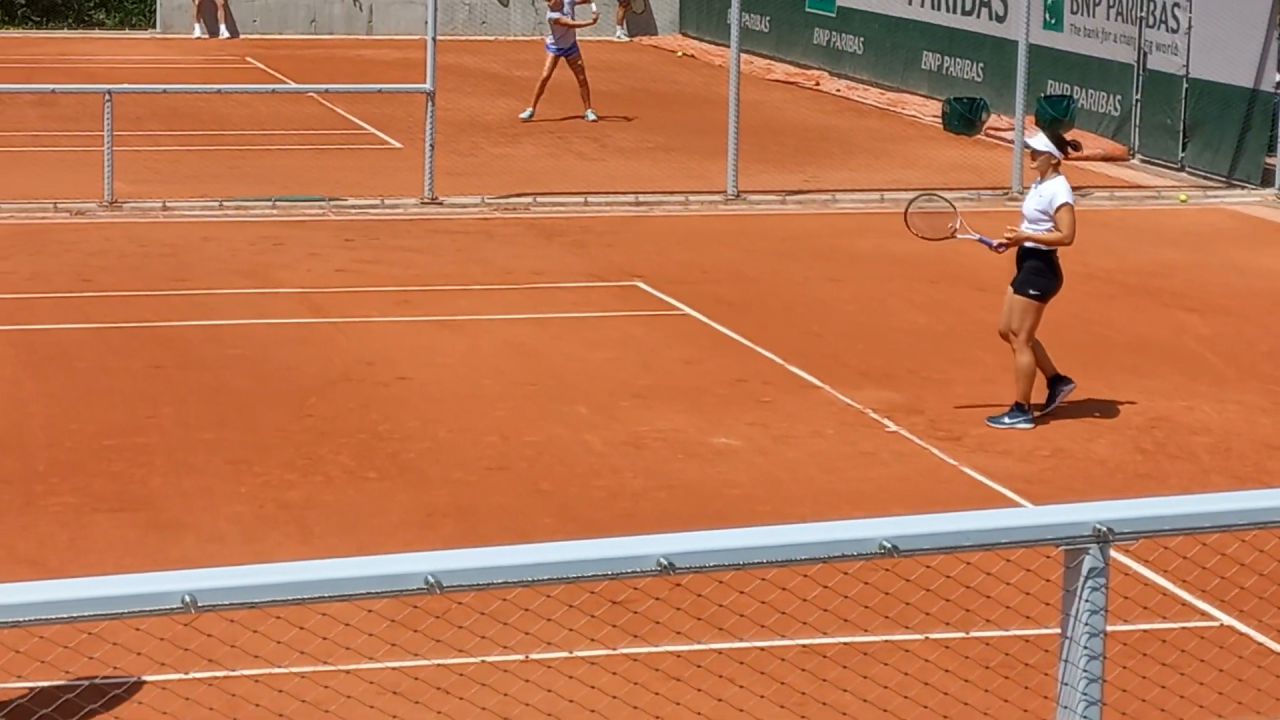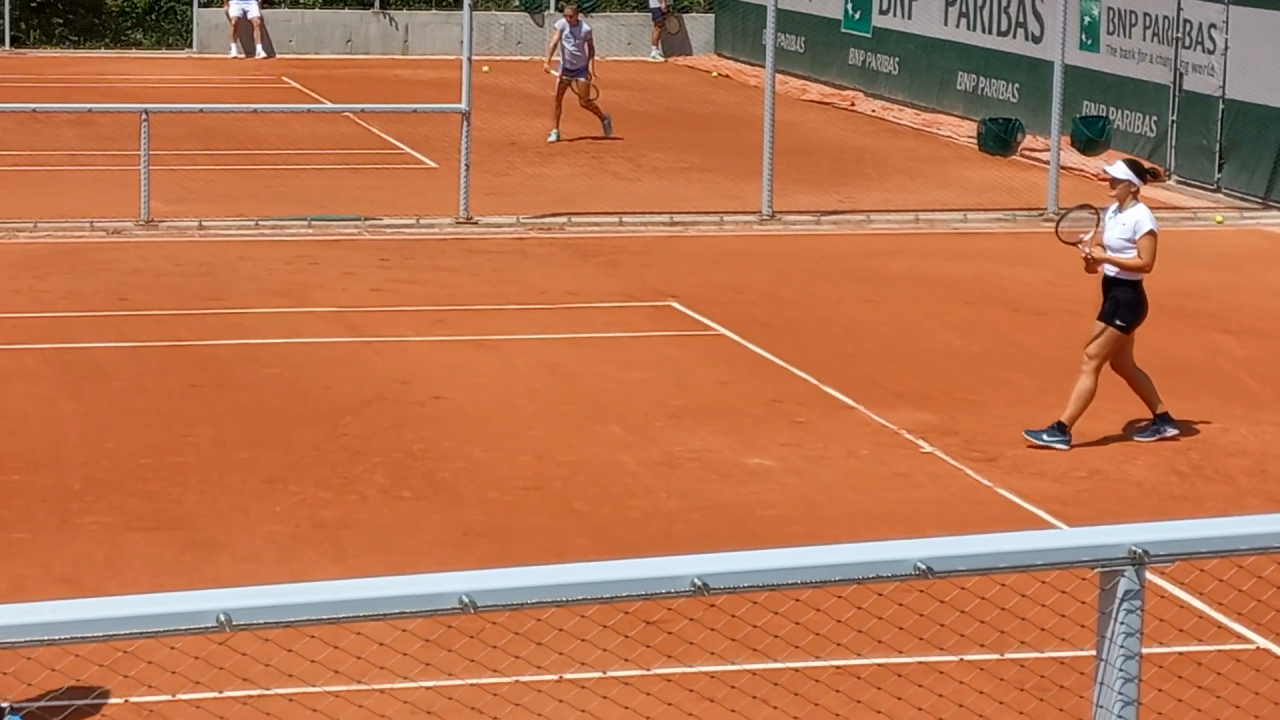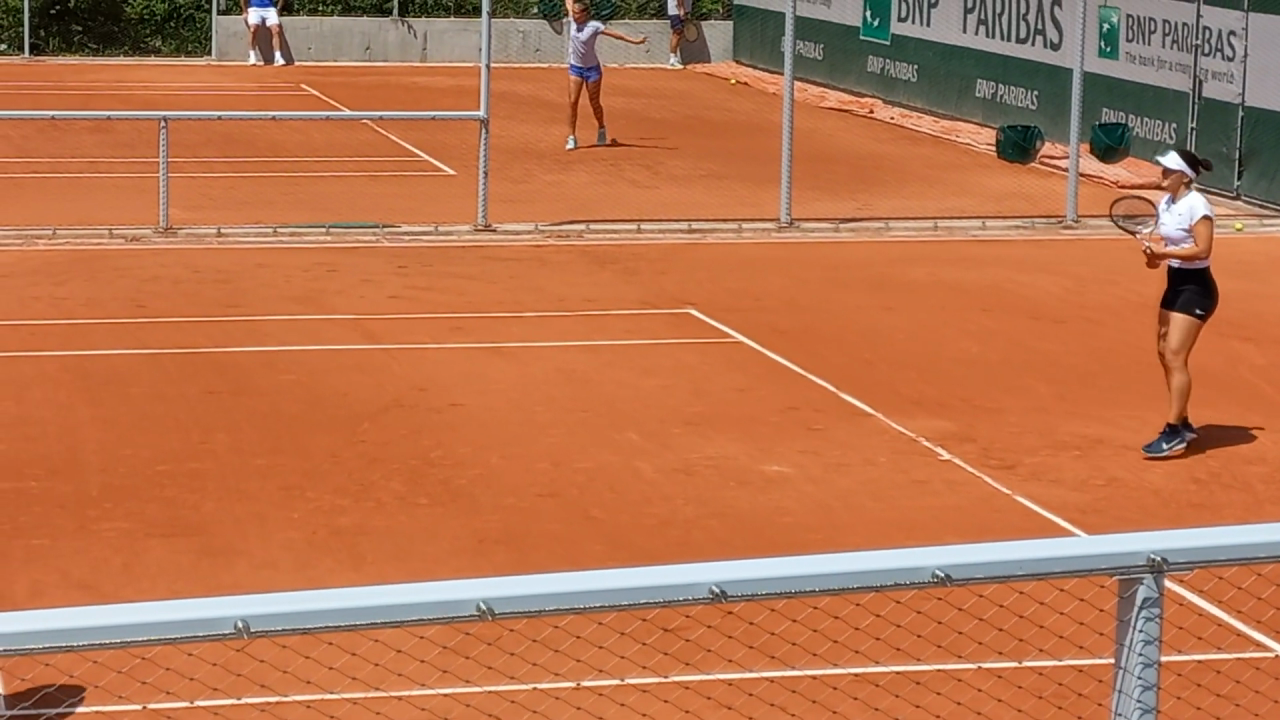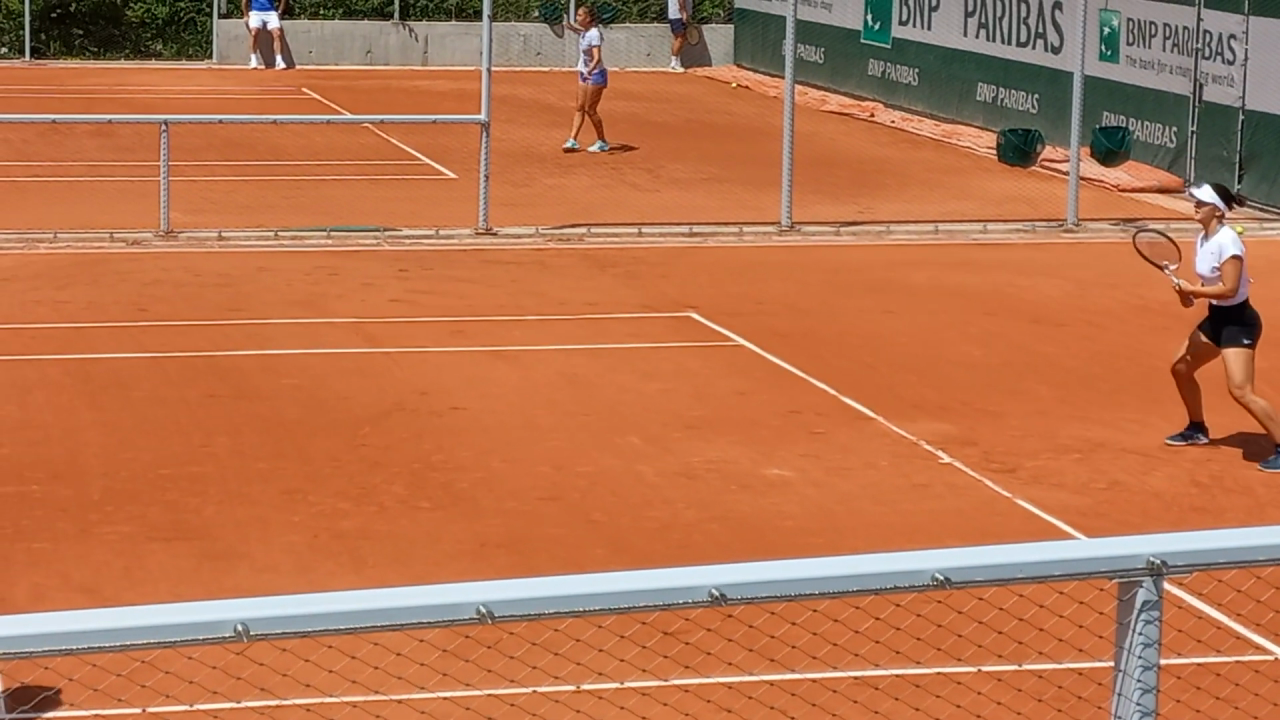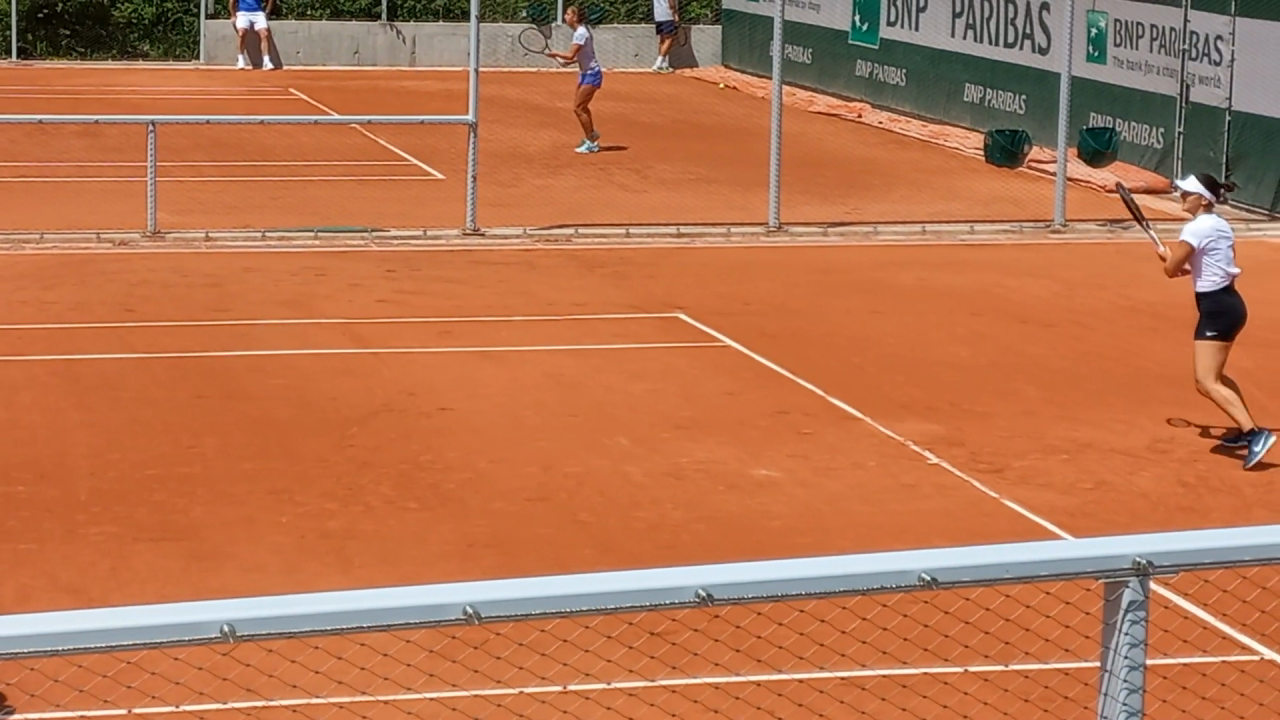
dt=0.3s
person 1, frame 1
left shoulder: (1059, 190)
right shoulder: (1040, 183)
left elbow: (1066, 237)
left wrist: (1025, 236)
right wrist: (1014, 238)
left hip: (1040, 269)
right hip: (1029, 266)
left knee: (1019, 339)
right knee: (1009, 332)
left ankle: (1022, 411)
right ankle: (1057, 382)
person 1, frame 2
left shoulder: (1142, 218)
right shoulder: (1113, 212)
left elbow: (1146, 263)
right elbow: (1105, 250)
left wrist: (1107, 258)
right wrist: (1093, 258)
left hip: (1126, 299)
right hip: (1115, 295)
left knee: (1089, 363)
right knee: (1122, 364)
left ankle: (1061, 431)
right ankle: (1164, 420)
person 1, frame 3
left shoulder: (1196, 206)
right shoulder: (1165, 203)
left elbow: (1202, 251)
left wrist: (1163, 252)
right wrist: (1154, 254)
left hip: (1196, 287)
right hip: (1175, 285)
left knee: (1175, 360)
right knee: (1166, 356)
left ankle: (1175, 431)
right ankle: (1181, 425)
person 1, frame 4
left shoulder: (1228, 242)
right shoulder: (1204, 238)
left elbow: (1228, 289)
left wrist: (1192, 291)
right wrist: (1188, 292)
left hip: (1239, 322)
right hip: (1217, 318)
left knee: (1241, 392)
right knee: (1180, 368)
right ankle: (1197, 429)
person 1, frame 5
left shoulder: (1195, 228)
right shoulder: (1221, 224)
left elbow: (1170, 270)
left wrist: (1165, 256)
right wrist: (1188, 267)
left hip: (1217, 309)
right hip: (1230, 304)
left knee: (1206, 381)
right knee: (1211, 374)
left ankle: (1257, 435)
right ankle: (1246, 434)
